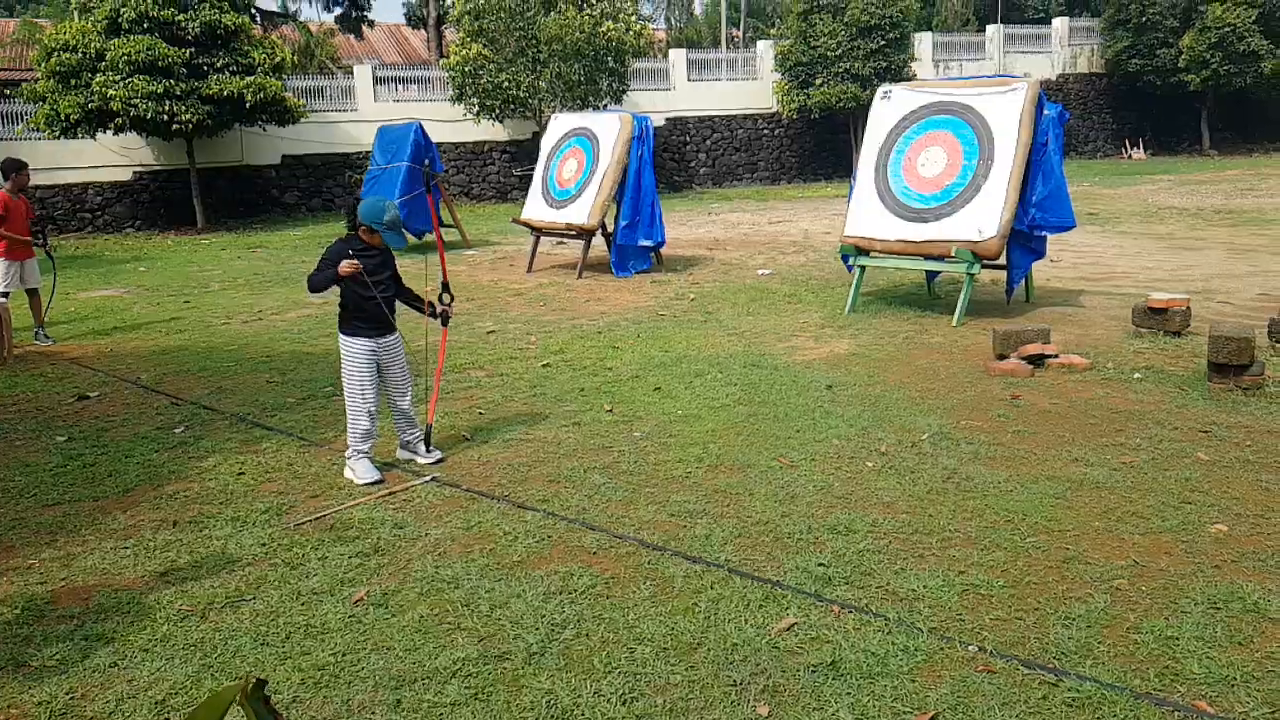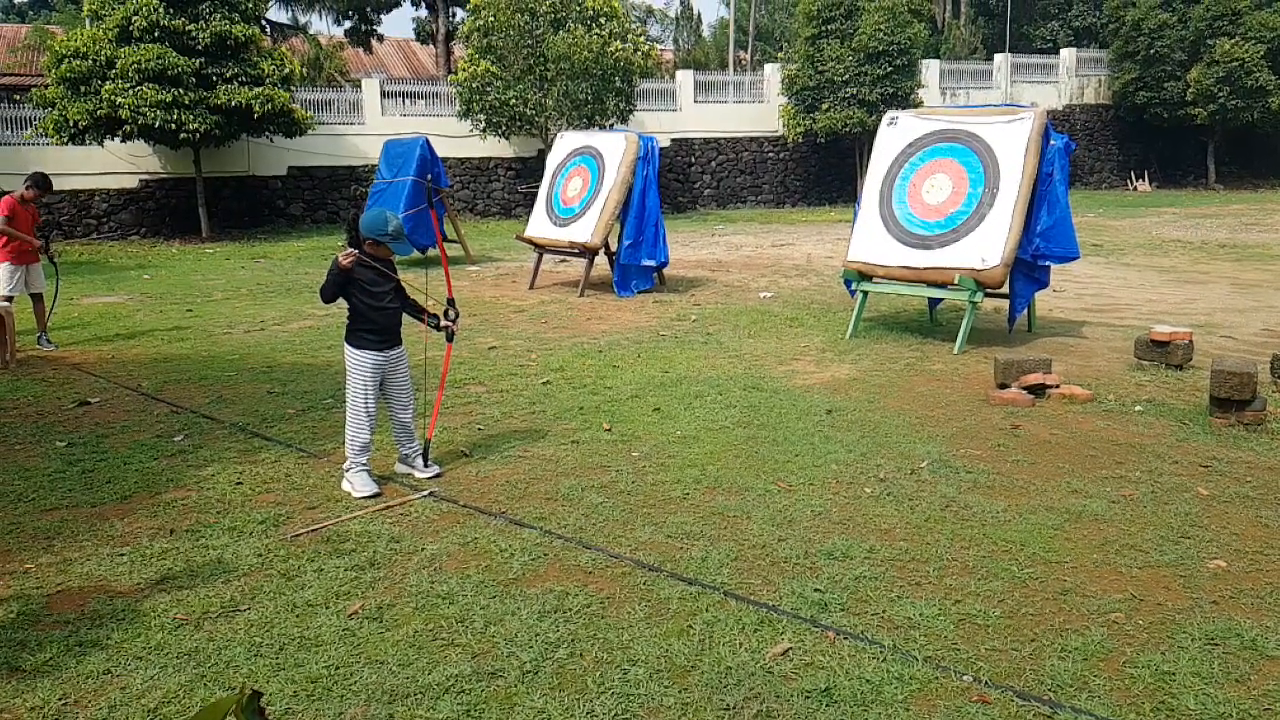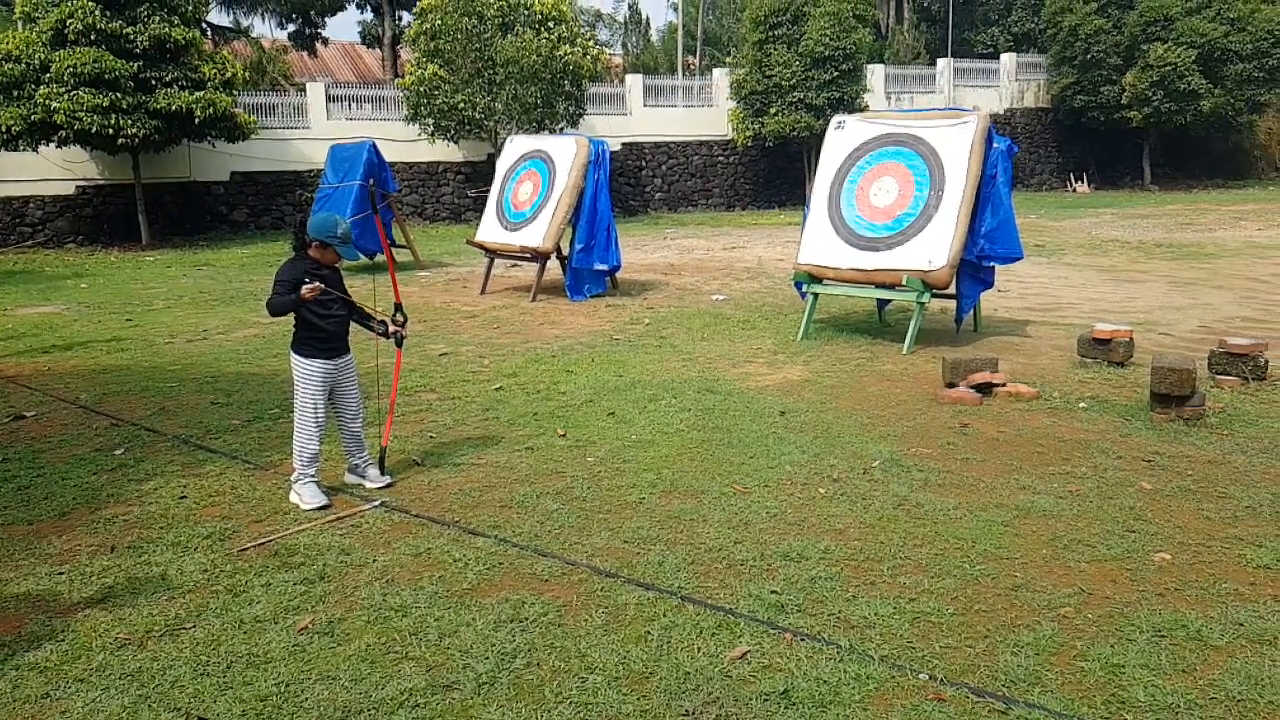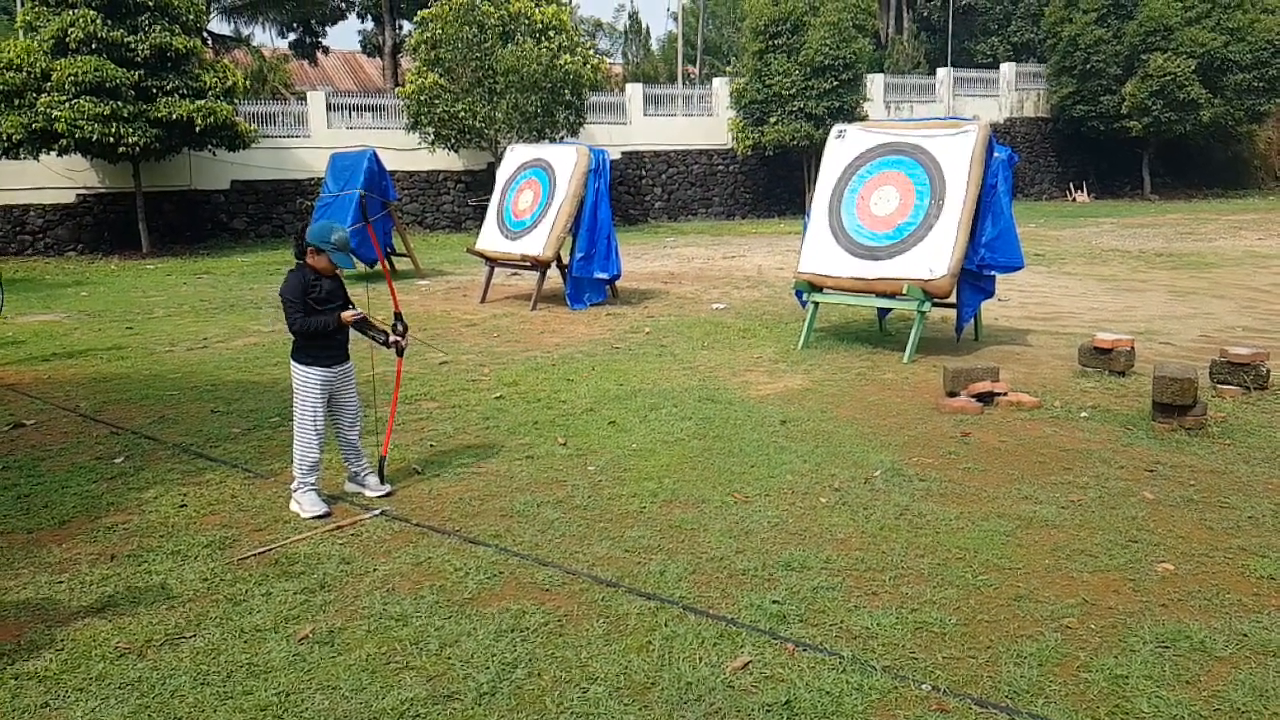
dt=1s
person 1, frame 1
left shoulder: (385, 253)
right shoulder: (341, 250)
left elbow: (398, 289)
right elbow: (313, 284)
left wrist: (429, 308)
right wrist: (337, 273)
left hip: (389, 336)
right hip: (357, 339)
left knee: (401, 393)
right knee: (362, 401)
left ankle: (411, 442)
right ankle: (357, 458)
person 1, frame 2
left shoulder: (386, 265)
right shoulder: (349, 263)
left elbow: (403, 299)
right elbow: (327, 296)
left wrist: (434, 321)
right wrist: (340, 270)
left hip: (394, 349)
right hip: (363, 351)
left knee: (403, 407)
right knee: (362, 412)
left ankle: (411, 456)
right ankle: (356, 470)
person 1, frame 3
left shoulder: (332, 272)
right shoulder: (293, 269)
left elbow: (350, 308)
right elbow: (274, 306)
left wrist: (382, 327)
right wrist: (300, 298)
left hip: (342, 357)
right hip: (310, 360)
left knee: (352, 416)
right knee: (310, 422)
left ankle: (359, 466)
right ankle: (303, 482)
person 1, frame 4
left shoulder: (333, 279)
right shoulder: (296, 281)
left elbow: (351, 313)
right elbow: (297, 324)
left wrist: (383, 337)
right wrist: (338, 320)
left hip: (341, 365)
right hip: (311, 369)
left knee: (349, 424)
right knee: (310, 430)
left ankle: (359, 475)
right ankle: (303, 490)
